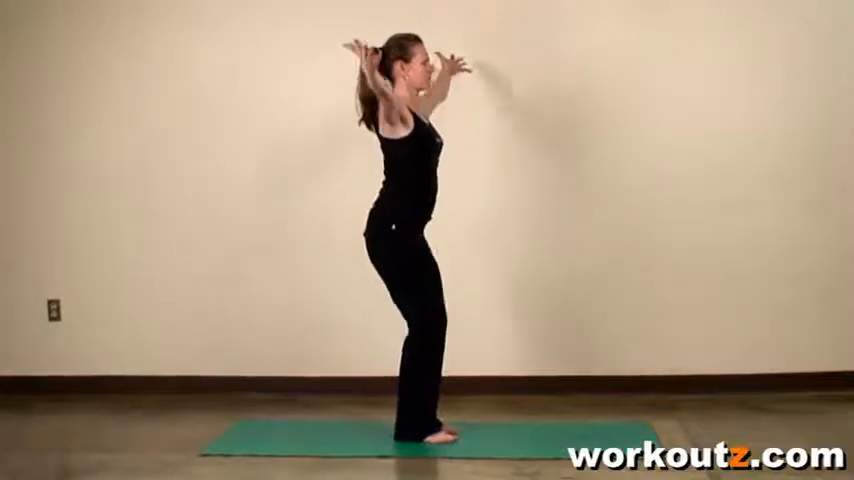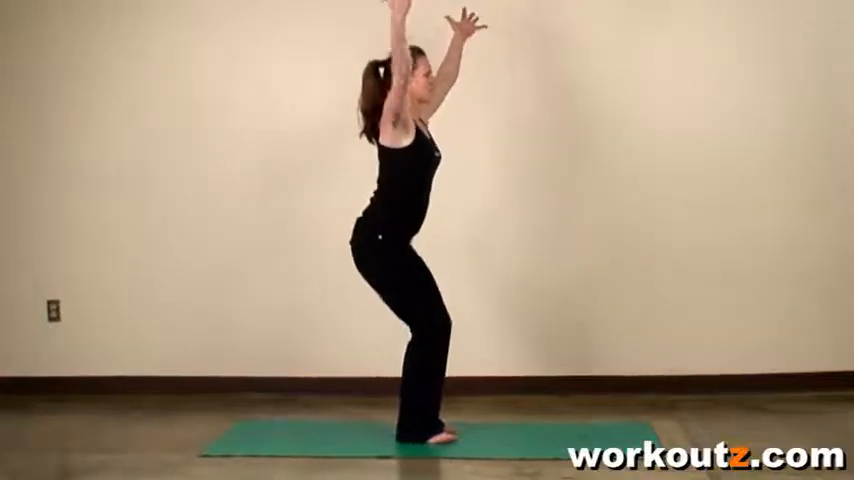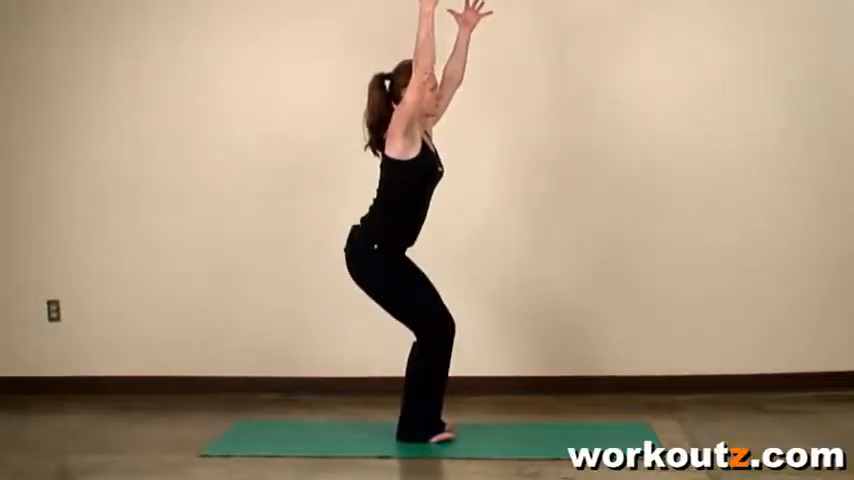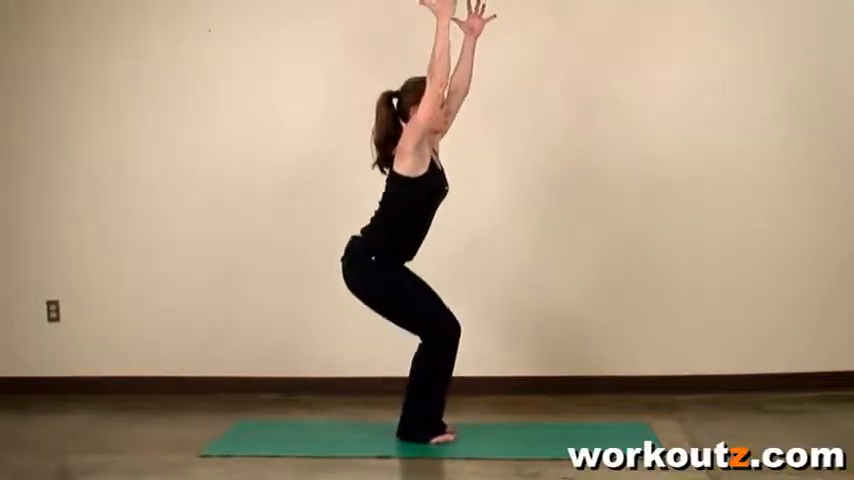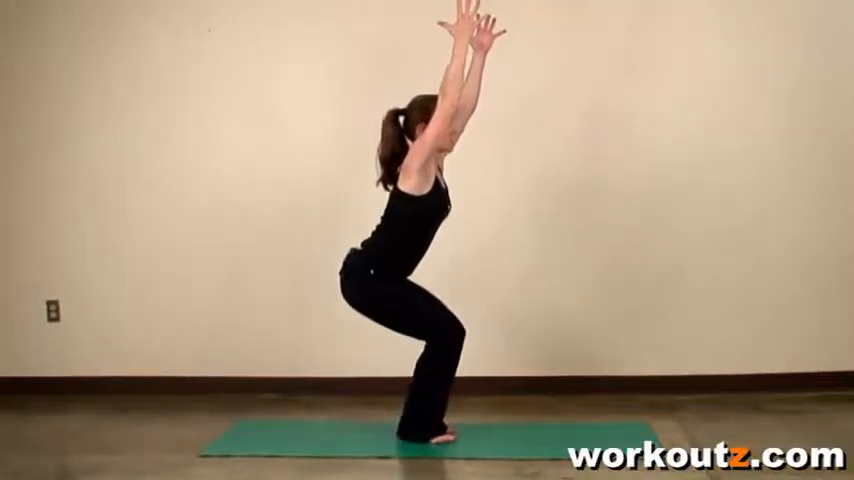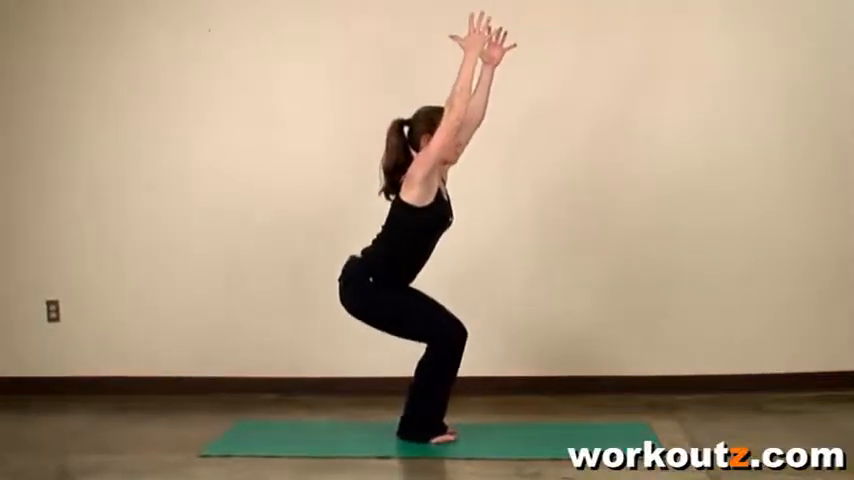
dt=0.4s
person 1, frame 1
left shoulder: (415, 109)
right shoulder: (393, 110)
left elbow: (436, 93)
right elbow: (380, 91)
left wrist: (449, 73)
right wrist: (368, 71)
left hip: (407, 232)
right hip: (391, 232)
left knee: (431, 324)
right knee: (425, 325)
left ankle: (422, 420)
right ankle: (413, 425)
person 1, frame 2
left shoulder: (417, 118)
right shoulder: (393, 120)
left elbow: (447, 79)
right elbow: (399, 71)
left wrist: (459, 40)
left hip: (392, 242)
right hip: (377, 242)
left knee: (435, 326)
right knee: (429, 327)
left ankle: (423, 421)
right ankle: (416, 427)
person 1, frame 3
left shoulder: (422, 130)
right shoulder: (402, 131)
left elbow: (452, 79)
right elbow: (420, 71)
left hip: (385, 252)
right hip: (372, 252)
left knee: (437, 329)
right knee: (435, 329)
left ankle: (423, 421)
right ankle: (417, 426)
person 1, frame 4
left shoulder: (429, 146)
right shoulder: (411, 148)
left elbow: (458, 89)
right elbow: (436, 83)
left wrist: (471, 38)
left hip: (382, 263)
right hip: (369, 264)
left knee: (443, 332)
right knee: (441, 332)
left ankle: (424, 422)
right ankle: (417, 426)
person 1, frame 5
left shoulder: (434, 165)
right shoulder: (416, 166)
left elbow: (464, 106)
right elbow: (448, 102)
left wrist: (480, 53)
right wrist: (460, 42)
left hip: (380, 276)
right hip: (366, 278)
left knee: (448, 334)
right knee: (445, 334)
left ankle: (423, 422)
right ankle: (418, 426)
person 1, frame 6
left shoulder: (437, 175)
right shoulder: (419, 176)
left elbow: (471, 119)
right elbow: (455, 114)
left wrist: (489, 65)
right wrist: (470, 55)
left hip: (380, 283)
right hip: (365, 285)
left knee: (449, 335)
right knee: (448, 335)
left ankle: (423, 422)
right ankle: (418, 426)
